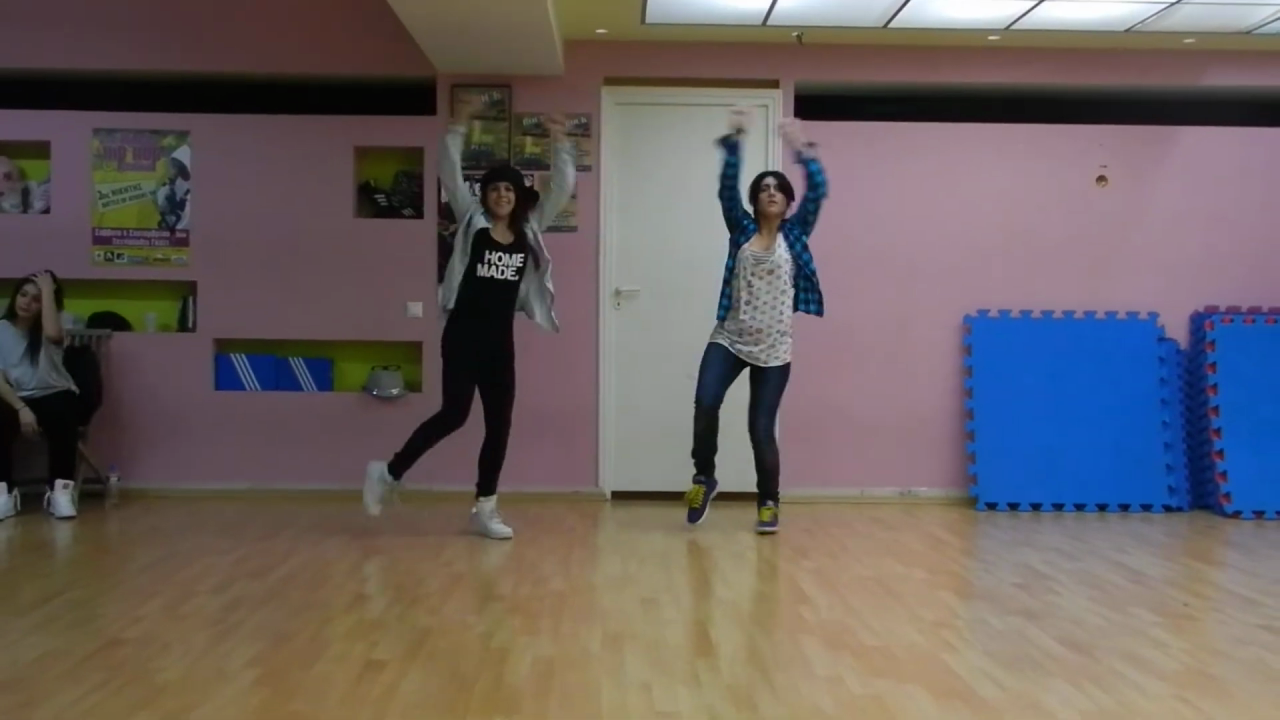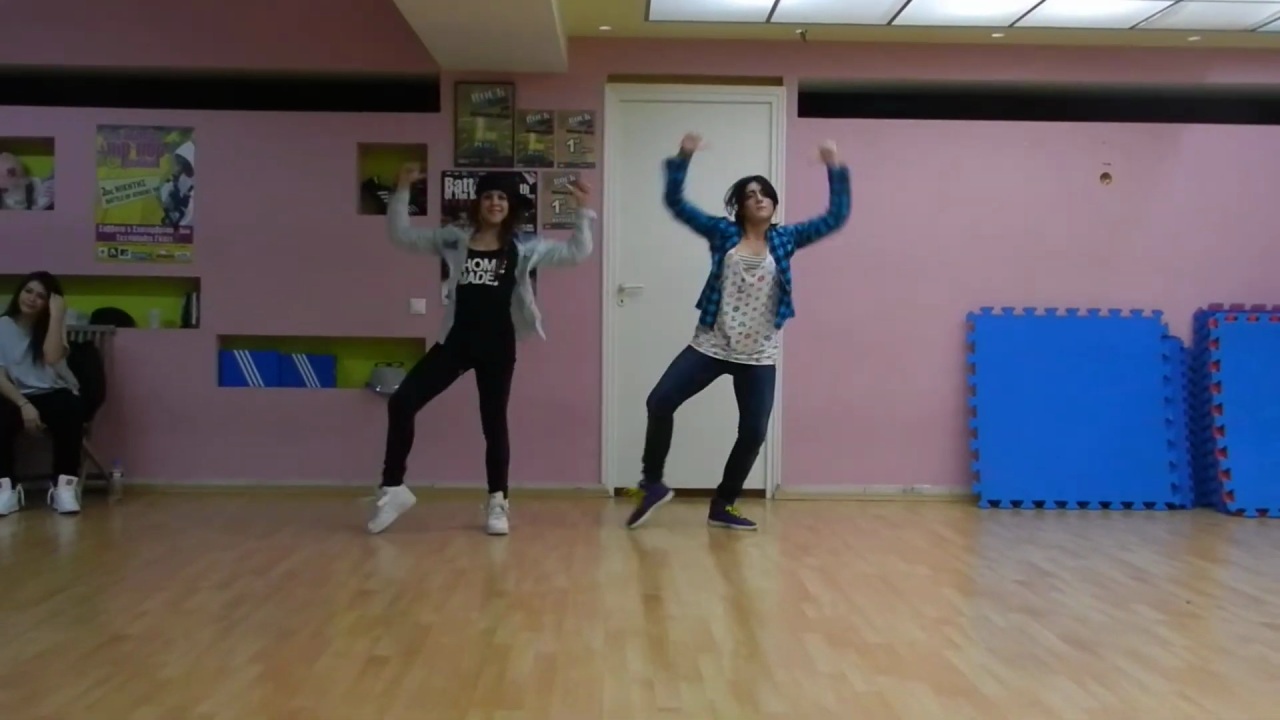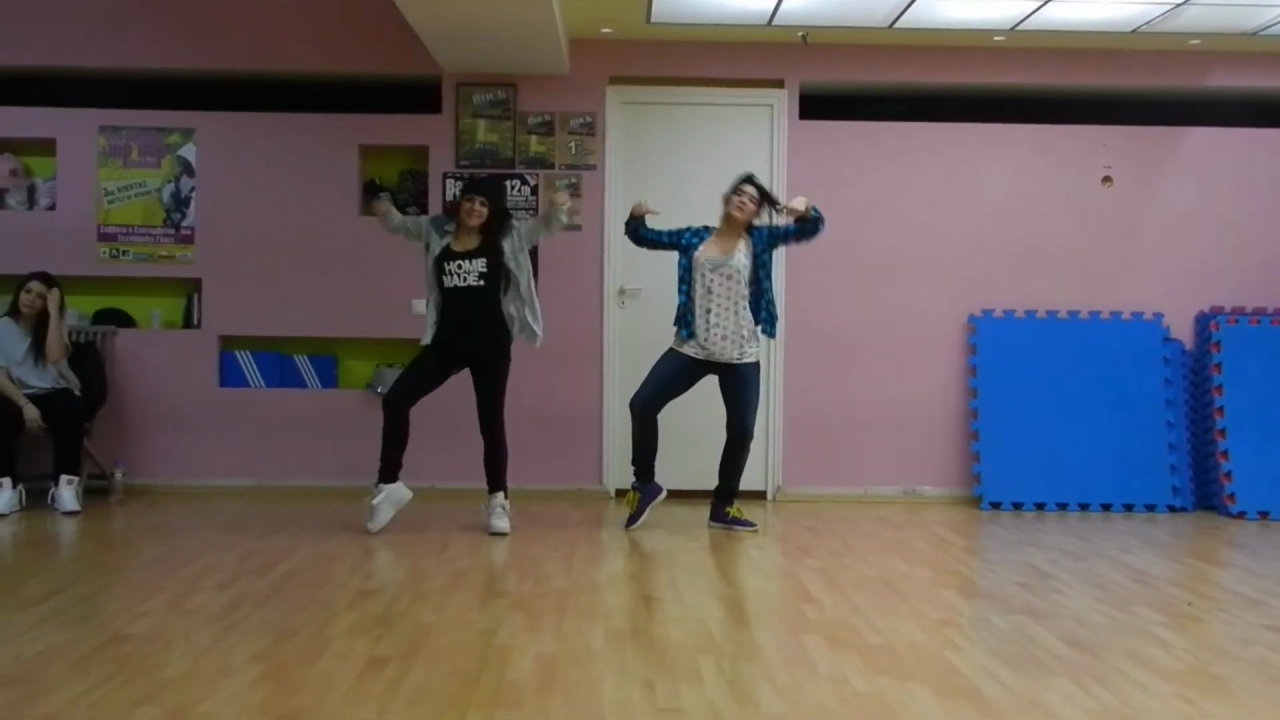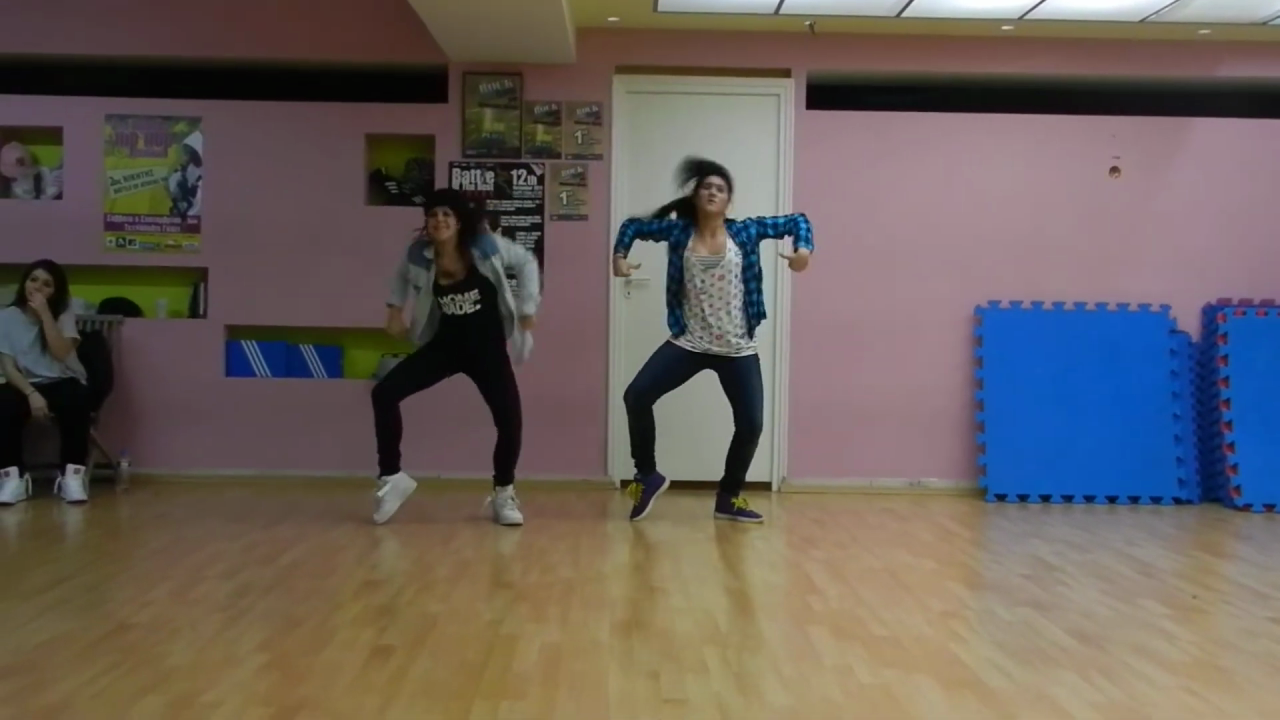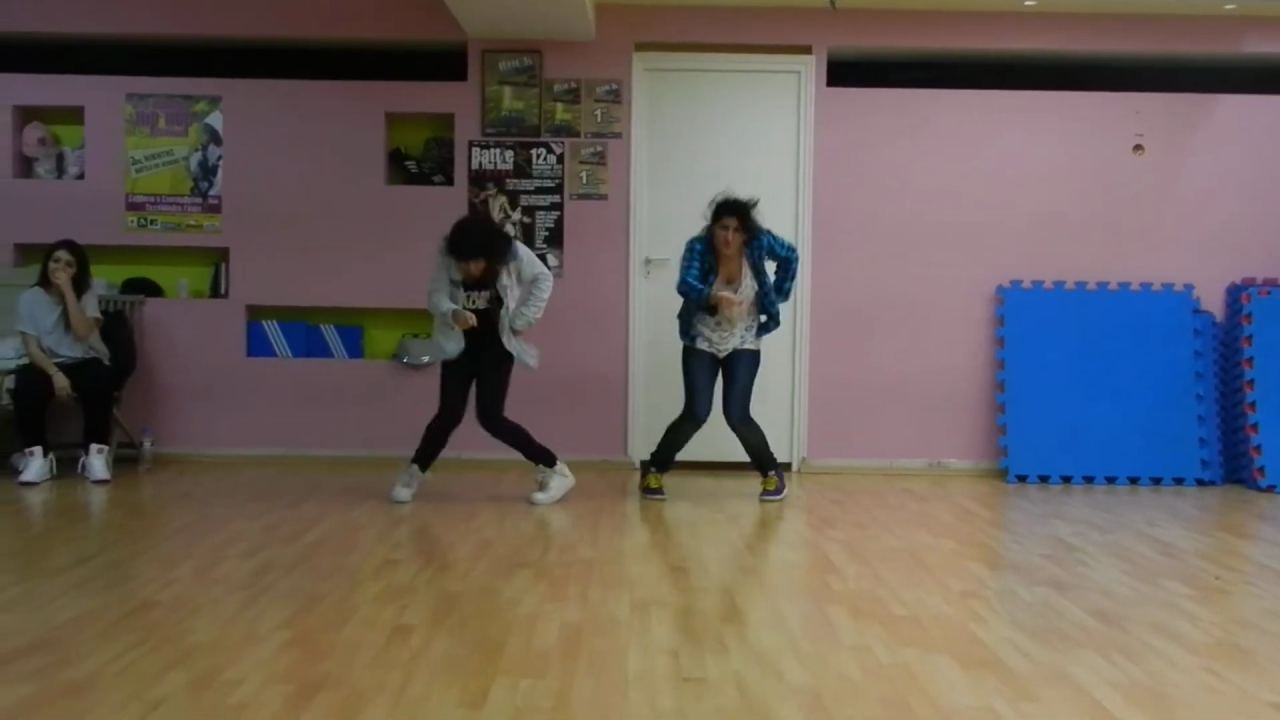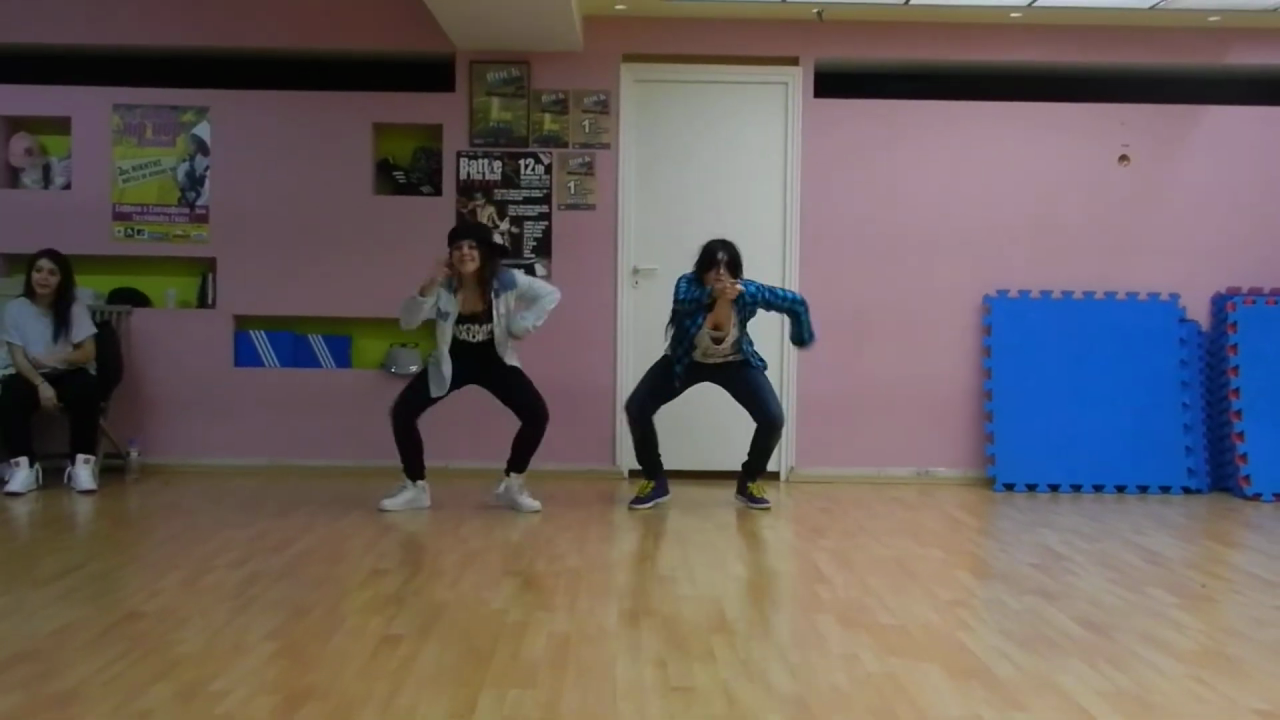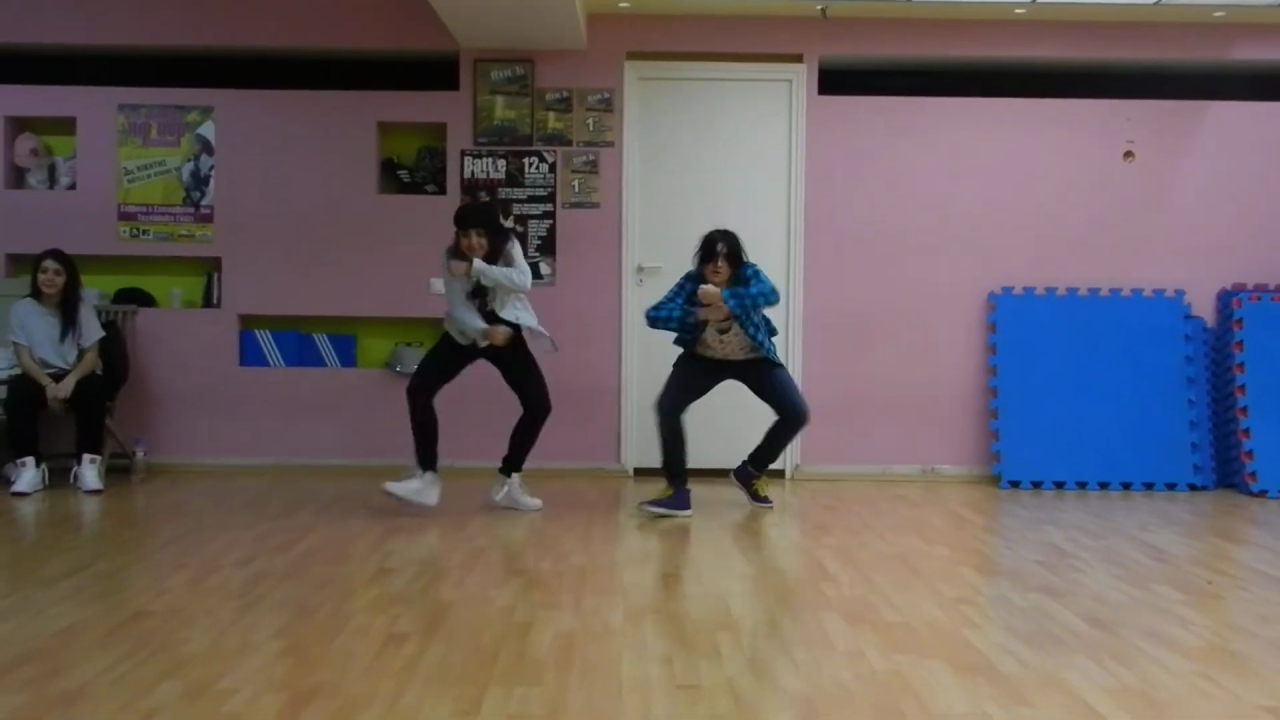
dt=0.4s
person 1, frame 1
left shoulder: (795, 233)
right shoulder: (741, 228)
left elbow: (819, 190)
right elbow: (727, 186)
left wrist: (799, 147)
right wrist: (735, 137)
left hip: (773, 349)
right hip: (729, 340)
left knee: (761, 428)
right knee: (706, 404)
left ankle: (768, 501)
right ankle: (704, 479)
person 1, frame 2
left shoulder: (785, 239)
right shoulder: (723, 234)
left elbow: (835, 217)
right elbow: (676, 203)
left wrist: (835, 169)
right wrist: (682, 158)
left hip: (758, 356)
right hip: (711, 346)
left knee: (753, 434)
right knee: (659, 403)
left ankle: (723, 504)
right ankle: (652, 485)
person 1, frame 3
left shoulder: (760, 241)
right shoulder: (694, 238)
left elbow: (810, 230)
right elbow: (643, 237)
left wrist: (806, 211)
right wrist: (635, 218)
left hip: (740, 354)
right hip: (691, 348)
left knee: (742, 431)
right knee: (642, 405)
left ankle: (723, 505)
right ankle: (645, 485)
person 1, frame 4
left shoulder: (745, 231)
right shoulder: (679, 231)
left elbow: (797, 221)
right elbow: (633, 225)
left wrist: (803, 248)
right wrist: (619, 255)
left hip: (737, 348)
right hip: (689, 342)
left knee: (751, 422)
right knee: (636, 396)
left ankle: (729, 497)
right ankle: (648, 476)
person 1, frame 5
left shoulder: (758, 242)
right shoulder: (698, 247)
left elbow: (789, 255)
right elbow: (687, 286)
left wrist: (779, 293)
right wrist: (715, 299)
left hip: (743, 343)
right hip: (702, 342)
left knee: (736, 415)
right knee: (696, 413)
left ankle: (771, 472)
right ankle: (655, 469)
person 1, frame 6
left shoulder: (749, 292)
right shoulder: (688, 283)
left elbow: (795, 302)
right elbow: (682, 301)
left wrist: (802, 338)
right wrist: (714, 294)
left hip: (734, 362)
right hip: (686, 361)
left knee: (772, 420)
right knee: (637, 408)
left ankle: (748, 481)
right ankle: (655, 480)
person 1, frame 7
left shoulder: (748, 274)
right shoulder: (692, 283)
left elbow: (770, 294)
right elbow: (655, 315)
left wrist: (723, 297)
right wrist: (701, 314)
left hip: (754, 359)
right hip: (705, 359)
left knee: (797, 413)
right knee: (667, 407)
left ankle: (751, 471)
right ankle: (677, 491)
person 2, frame 1
left shoulder: (530, 228)
right shoulder: (471, 218)
left elbow: (563, 190)
right elbow: (450, 170)
left wrist: (561, 145)
right wrist: (459, 127)
left hip: (499, 339)
right hip: (463, 333)
left knee: (500, 422)
right knee: (454, 414)
left ankle: (485, 507)
right ankle: (389, 473)
person 2, frame 2
left shoulder: (525, 245)
right shoulder: (454, 239)
left elbow: (576, 252)
right elbow: (403, 235)
left wrist: (584, 210)
right wrist: (403, 191)
left hip: (498, 345)
right hip: (457, 341)
left knee: (494, 427)
right knee: (401, 404)
left ankle: (497, 503)
right ankle: (393, 489)
person 2, frame 3
left shoulder: (507, 237)
right shoulder: (438, 232)
left elbow: (548, 225)
right elbow: (399, 226)
left wrist: (557, 207)
right wrist: (385, 210)
left hip: (490, 342)
right hip: (446, 340)
left knee: (491, 421)
right knee: (394, 401)
left ankle: (497, 503)
right ankle: (389, 487)
person 2, frame 4
left shoulder: (486, 246)
right shoulder: (420, 255)
left elbow: (525, 262)
right elbow: (402, 276)
left wrist: (528, 309)
right wrist: (395, 308)
left hip: (487, 346)
right hip: (445, 344)
left knee: (510, 420)
right knee: (383, 393)
left ankle: (503, 495)
right ankle: (392, 479)
person 2, frame 5
left shoulder: (511, 253)
right shoulder: (448, 255)
left elbow: (543, 279)
right elbow: (436, 298)
left wrist: (521, 321)
right wrist: (454, 314)
left hip: (497, 342)
right hip: (460, 342)
left knee: (490, 417)
right knee: (450, 414)
left ankle: (554, 471)
right ankle: (414, 472)
person 2, frame 6
left shoulder: (507, 281)
right shoulder: (443, 285)
left elbow: (551, 294)
right elbow: (408, 322)
left wrist: (522, 325)
right wrist: (428, 289)
left hip: (496, 361)
right hip: (452, 361)
left knee: (537, 415)
right knee: (403, 412)
left ankle: (513, 484)
right ankle: (416, 486)
person 2, frame 7
left shoulder: (508, 248)
right shoulder: (454, 257)
left elbow: (522, 282)
right elbow: (458, 309)
left wrist: (475, 267)
right wrist: (485, 332)
left hip: (506, 332)
right hip: (464, 334)
left knee: (540, 405)
right knee: (418, 390)
left ankle: (509, 483)
right ankle: (427, 479)
person 3, frame 1
left shoulder: (46, 328)
left elbow: (53, 333)
left wrist: (47, 291)
right wrist: (21, 408)
left hip: (51, 396)
left knee: (65, 413)
left ankle: (61, 491)
person 3, frame 2
left shoulder: (53, 326)
left elbow: (52, 357)
left wrist: (56, 314)
right wrist: (24, 405)
left hip: (54, 394)
left knee: (70, 410)
left ankle: (65, 486)
person 3, frame 3
left shoulder: (55, 324)
left elbow: (55, 356)
left wrist: (53, 310)
right wrist: (25, 405)
left hip: (54, 394)
left knee: (71, 409)
left ankle: (66, 486)
person 3, frame 4
left shoulder: (63, 315)
left elbow: (61, 354)
left wrist: (45, 313)
right wrist: (31, 394)
left hip: (61, 383)
right hip: (25, 385)
left knee: (77, 399)
left ankle: (72, 475)
person 3, frame 5
left shoulder: (86, 296)
right shoulder: (30, 298)
left elbow: (83, 333)
right elbow: (32, 348)
left wrist: (67, 290)
right wrist: (55, 374)
left hip: (84, 364)
right hip: (48, 365)
left knee: (100, 379)
right knee: (25, 382)
left ankle: (96, 454)
right ankle: (37, 456)
person 3, frame 6
left shoulder: (75, 308)
left elbow: (89, 353)
left wrist: (59, 356)
right wrist: (40, 384)
left hip: (70, 375)
right hip: (33, 376)
left knee: (87, 389)
left ankle: (82, 464)
right ankle: (23, 466)
person 3, frame 7
left shoulder: (82, 308)
right shoulder: (22, 309)
left elbow: (91, 355)
right elbow: (24, 358)
left wrist: (71, 379)
right wrist: (47, 384)
left hip: (75, 376)
right hip: (40, 376)
left knee: (94, 389)
right knee: (17, 391)
left ankle: (88, 465)
right ankle: (29, 467)
